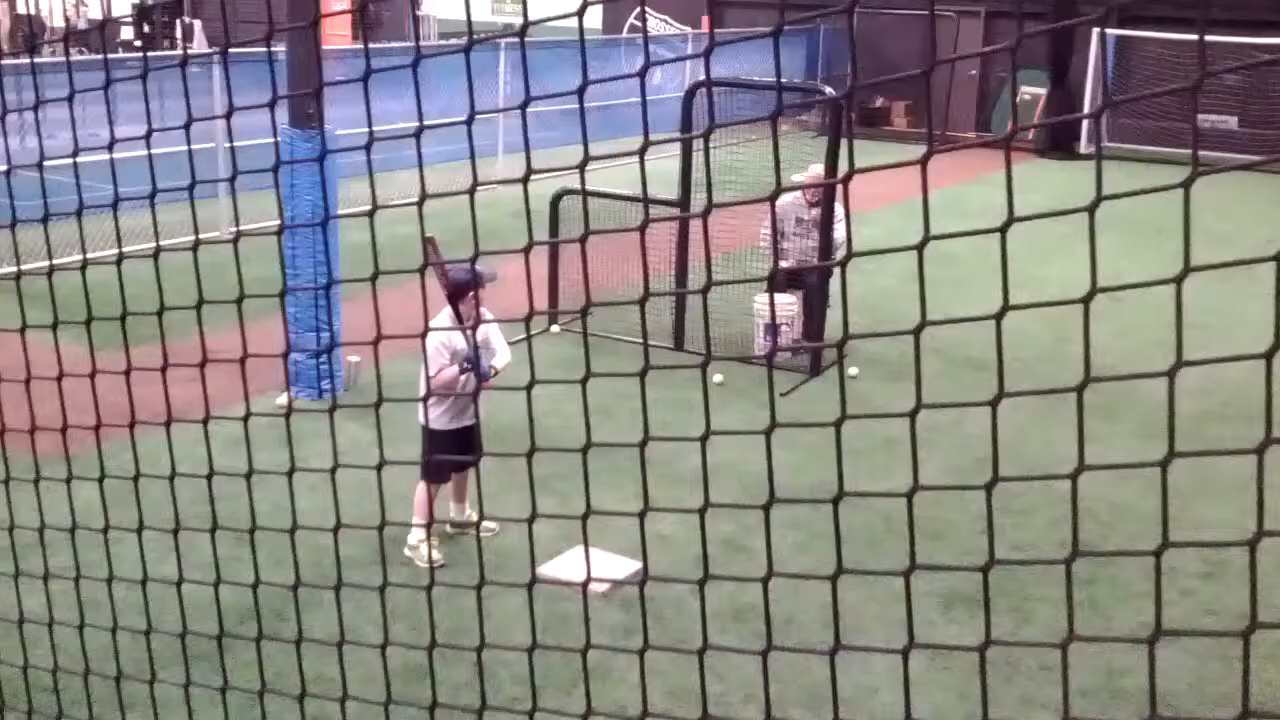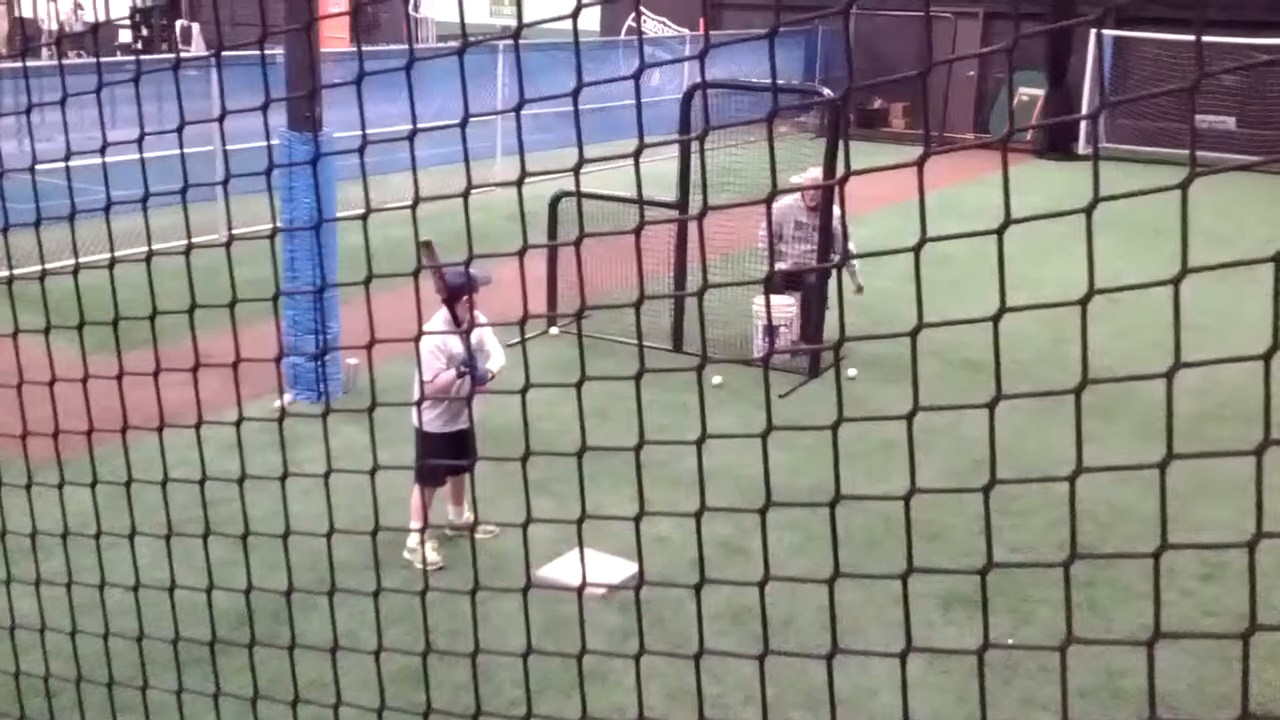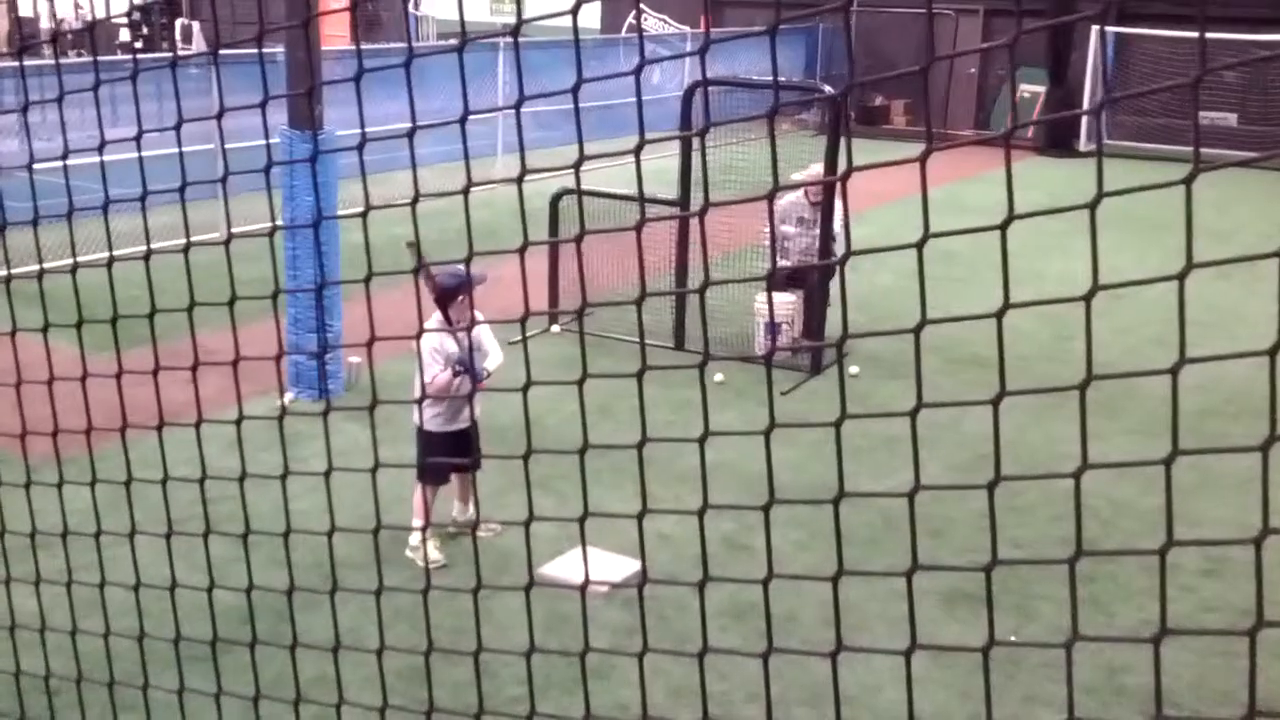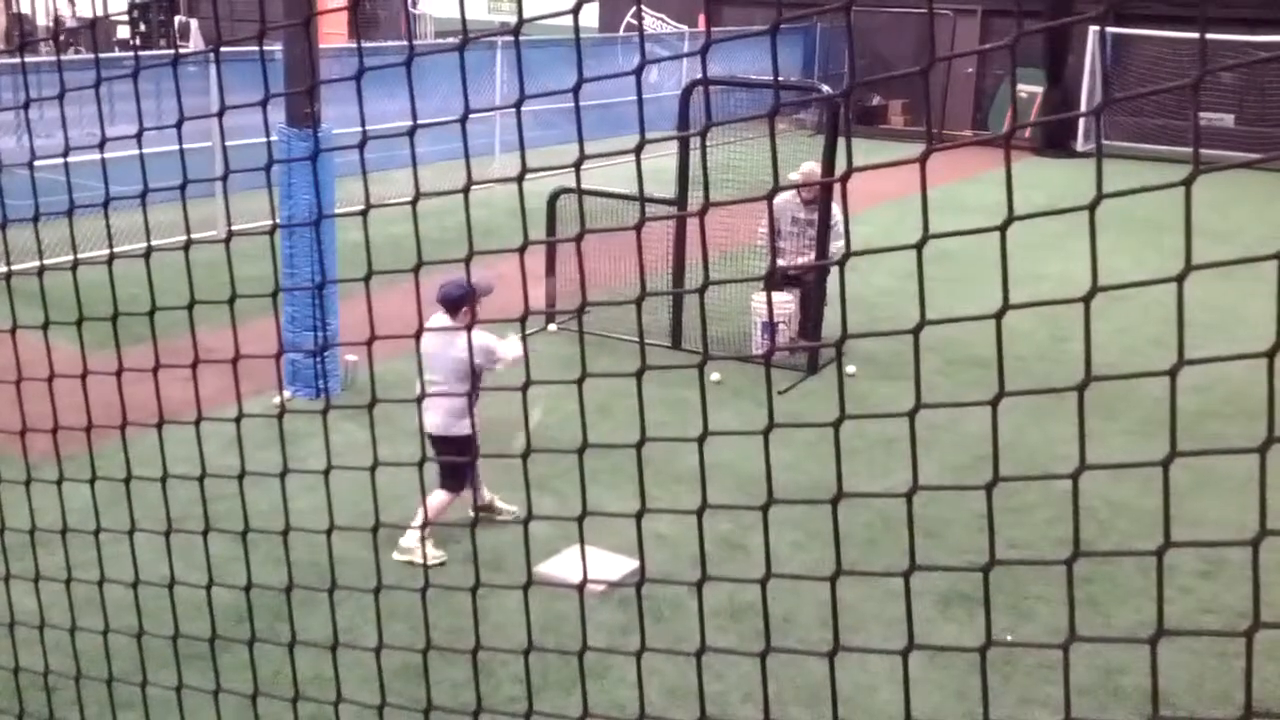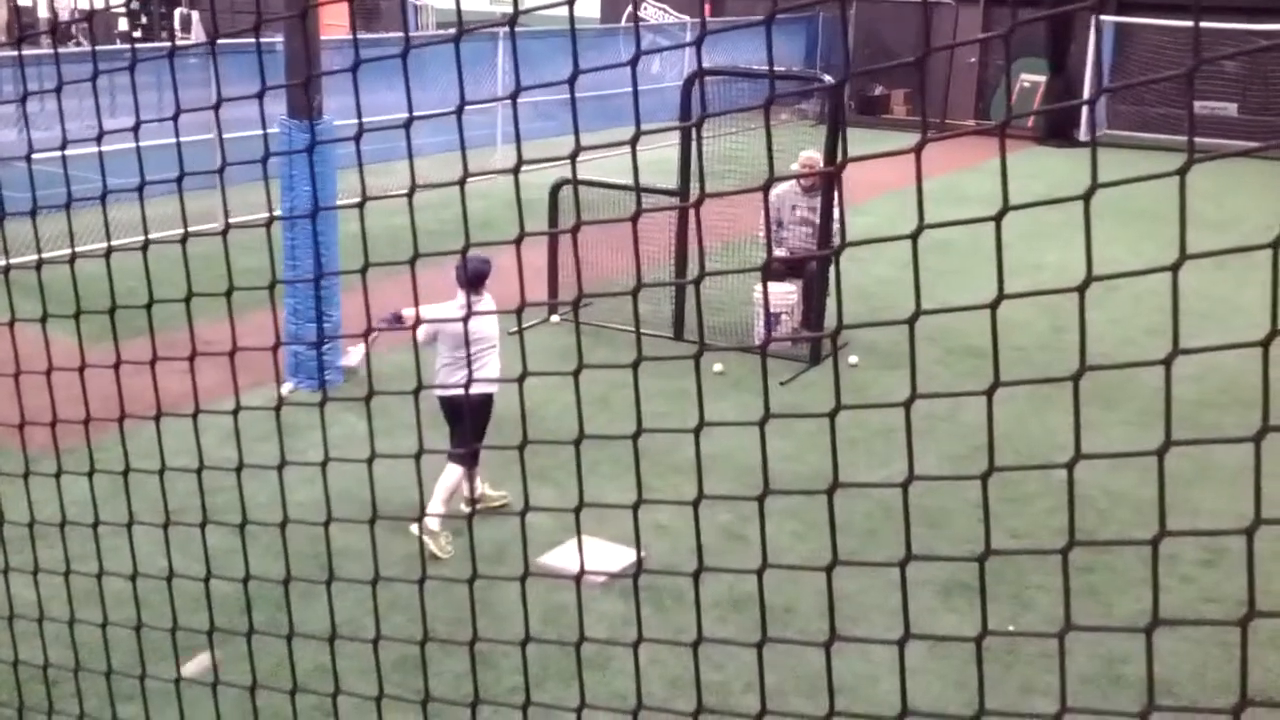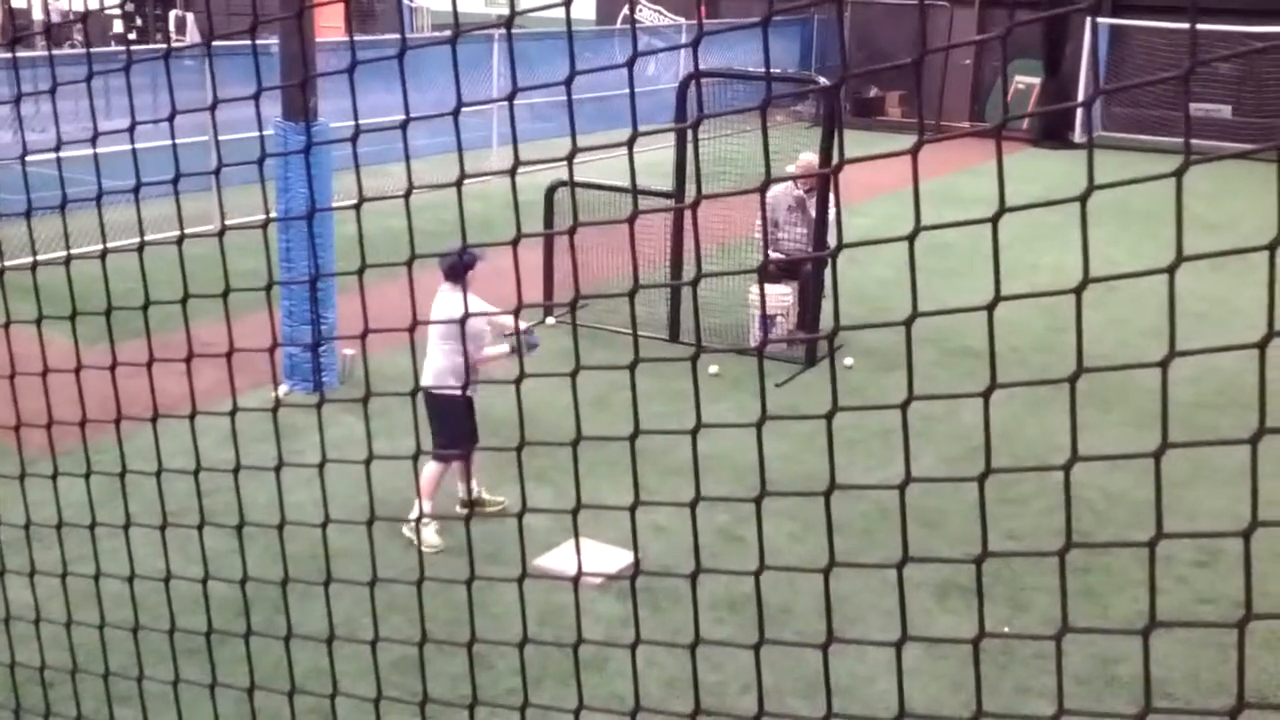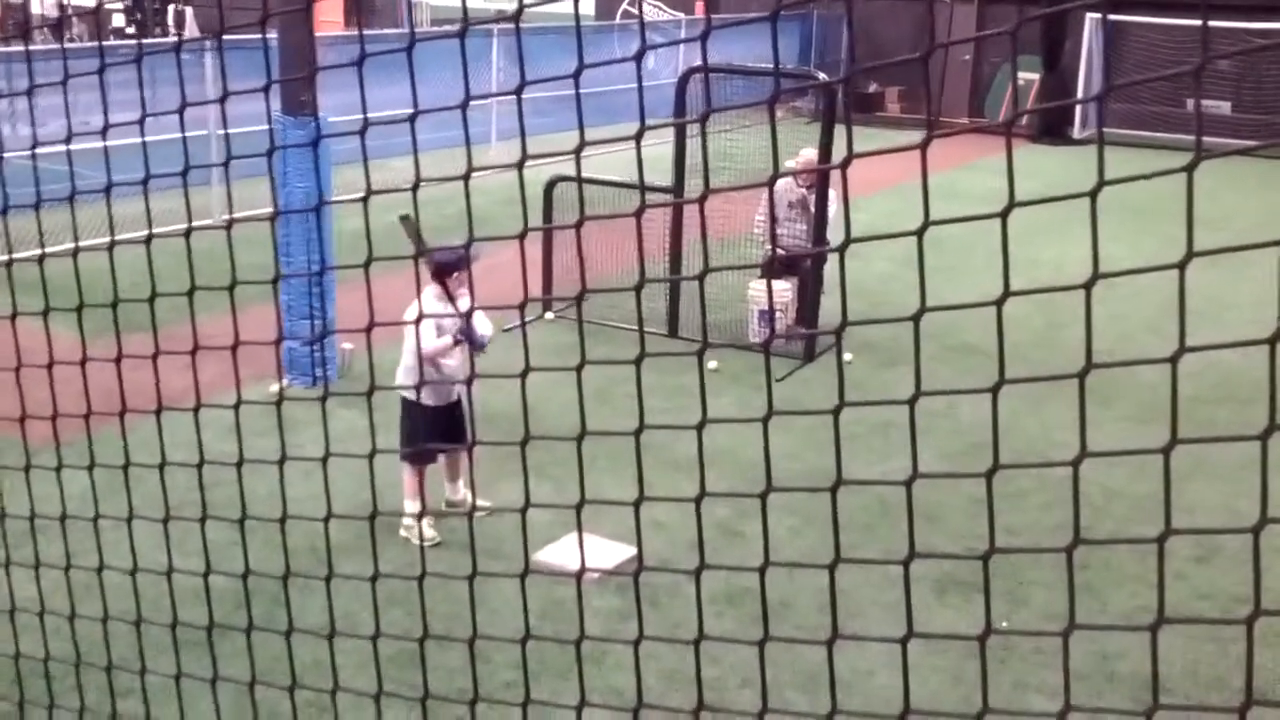
dt=0.5s
person 1, frame 1
left shoulder: (483, 317)
right shoulder: (439, 332)
left elbow: (503, 351)
right elbow: (434, 382)
left wrist: (491, 368)
right wrist: (463, 366)
left hip: (468, 410)
right hip: (440, 417)
left knee: (463, 467)
right knee: (433, 477)
left ankle: (460, 516)
right ankle: (417, 537)
person 1, frame 2
left shoulder: (477, 321)
right shoulder: (434, 336)
left elbow: (497, 353)
right elbow: (431, 387)
left wrist: (487, 372)
right wrist: (460, 370)
left hip: (462, 413)
right hip: (434, 421)
left knee: (460, 470)
right knee: (428, 481)
left ankle: (459, 518)
right ankle: (417, 539)
person 1, frame 3
left shoulder: (475, 320)
right shoulder: (433, 337)
left elbow: (495, 354)
right elbow: (431, 387)
left wrist: (482, 371)
right wrist: (456, 370)
left hip: (465, 411)
right hip: (436, 419)
left knee: (468, 471)
right knee: (432, 478)
left ankle: (464, 516)
right ankle: (419, 537)
person 1, frame 4
left shoulder: (432, 326)
right shoulder: (477, 342)
right elbow: (510, 351)
right wrist: (516, 342)
left hip: (432, 414)
right hip: (453, 421)
left knee: (467, 458)
right knee: (453, 485)
left ankle: (482, 501)
right ankle: (413, 538)
person 1, frame 5
left shoulder: (441, 310)
right shoulder: (487, 304)
left elbow: (421, 337)
right elbow: (439, 311)
left wrist: (403, 316)
right wrist: (408, 315)
left hip: (446, 389)
right hip: (478, 391)
left knee: (464, 444)
right knee: (462, 454)
left ankle: (474, 491)
right ankle: (430, 519)
person 1, frame 6
left shoulder: (448, 296)
right shoulder: (463, 308)
left elbow: (493, 315)
right elbow: (477, 357)
left wrist: (521, 327)
right wrist: (513, 348)
left hip: (448, 383)
right hip: (447, 387)
left knee: (465, 443)
right knee: (445, 452)
left ankle: (469, 495)
right ankle: (419, 518)
person 1, frame 7
left shoulder: (461, 297)
right shoulder: (421, 310)
left elbow: (484, 324)
right elbow: (423, 352)
left wrist: (479, 335)
right wrist: (457, 337)
left hip: (450, 389)
right hip: (420, 394)
left knee: (454, 446)
right knee: (417, 457)
left ankle: (456, 495)
right ankle: (412, 517)
person 2, frame 1
left shoulder: (835, 210)
right shoulder: (785, 203)
left elbow: (838, 244)
right elbow: (768, 234)
left wrist: (821, 226)
right wrist: (778, 260)
left hip: (816, 266)
right hip: (787, 265)
left knee: (816, 284)
right knee: (775, 282)
left ankle: (812, 340)
person 2, frame 2
left shoulder: (833, 214)
right shoulder: (783, 206)
left elbow: (845, 248)
right elbow: (766, 237)
left wrist: (856, 279)
right wrist: (776, 262)
left hip: (814, 269)
right hip: (785, 267)
left knee: (813, 285)
right knee: (773, 284)
person 2, frame 3
left shoulder: (834, 207)
right shoulder: (787, 202)
left elbow: (832, 232)
right elbow: (770, 234)
right wrist: (778, 259)
left hip: (818, 266)
right hip: (788, 264)
left knee: (816, 283)
right knee: (775, 281)
left ankle: (812, 338)
person 2, frame 4
left shoulder: (830, 209)
right shoulder: (782, 201)
left elbow: (836, 246)
right elbow: (766, 232)
left wrist: (805, 261)
right wrist: (775, 258)
left hip: (813, 265)
right hip: (783, 262)
left knee: (812, 282)
right knee: (772, 279)
left ankle: (808, 337)
person 2, frame 5
right shoulder: (781, 192)
left elbow: (834, 234)
right elbow: (767, 224)
left wrist: (812, 221)
right wrist: (774, 249)
left hip: (815, 254)
right hip: (786, 252)
left knee: (814, 271)
right knee: (773, 269)
left ankle: (811, 326)
person 2, frame 6
left shoulder: (826, 199)
right shoulder: (777, 193)
right elbow: (763, 226)
left wrist: (804, 208)
right wrist: (769, 251)
left hip: (809, 256)
right hip: (780, 254)
left knee: (810, 273)
right knee: (768, 271)
left ankle: (805, 327)
person 2, frame 7
left shoulder: (827, 194)
right shoulder: (777, 188)
right elbow: (763, 220)
left wrist: (806, 207)
right wrist: (769, 246)
left hip: (809, 252)
right hip: (780, 249)
left knee: (810, 270)
right knee: (768, 267)
